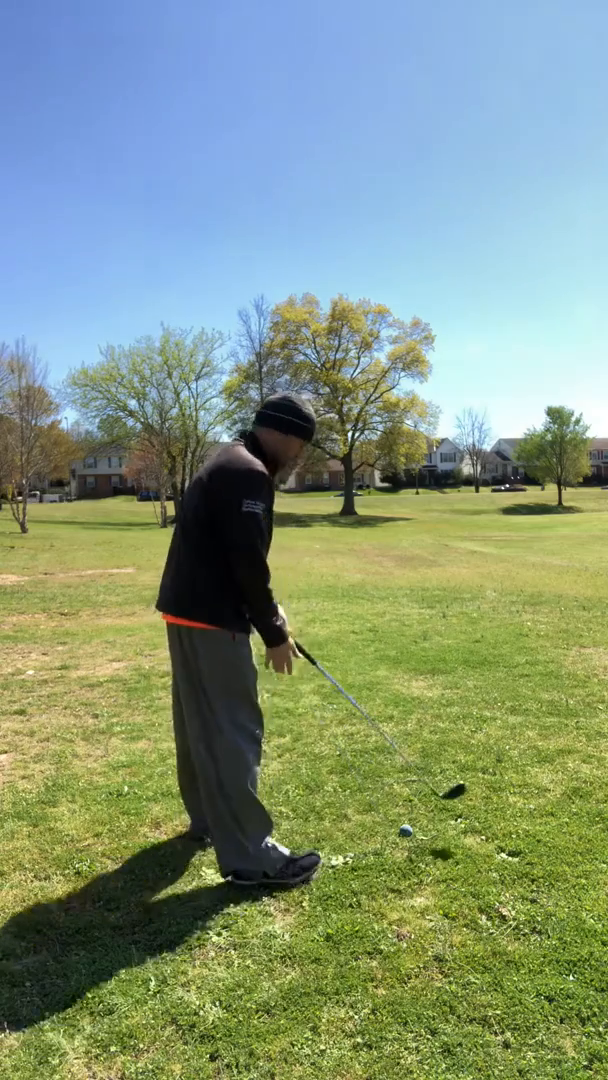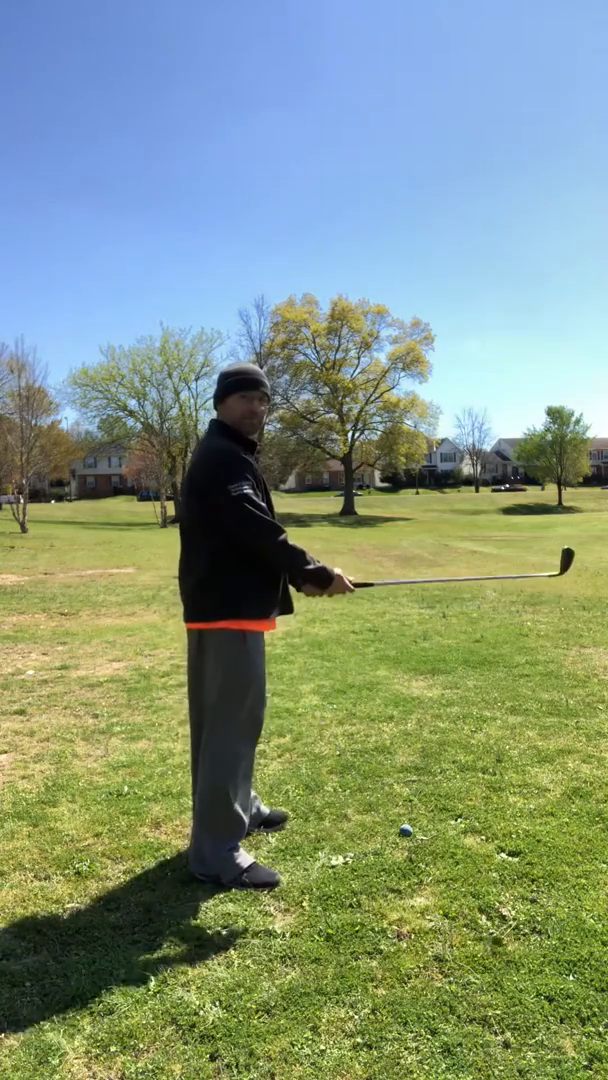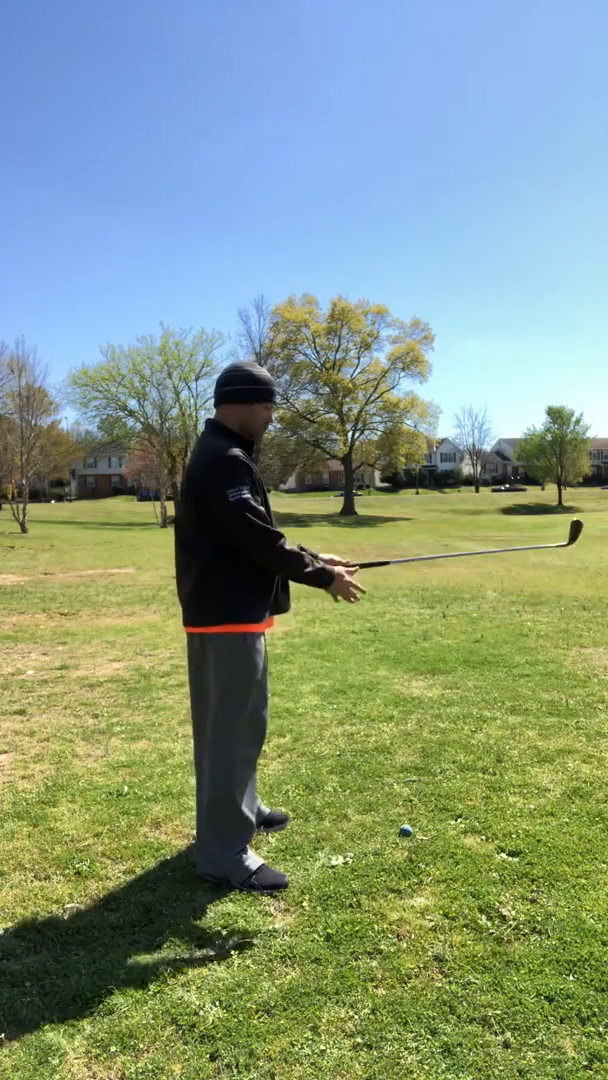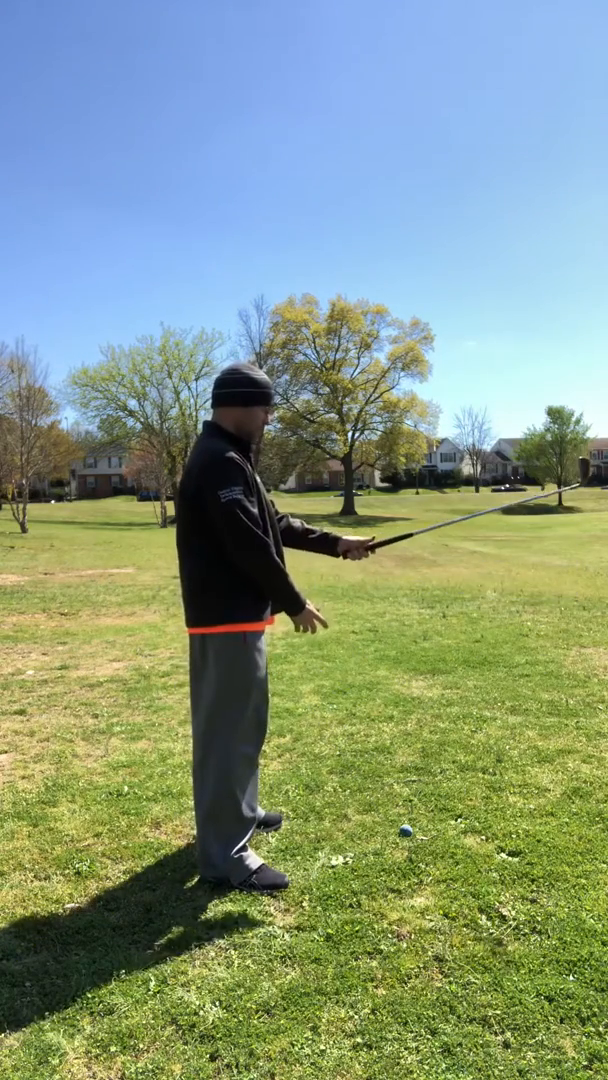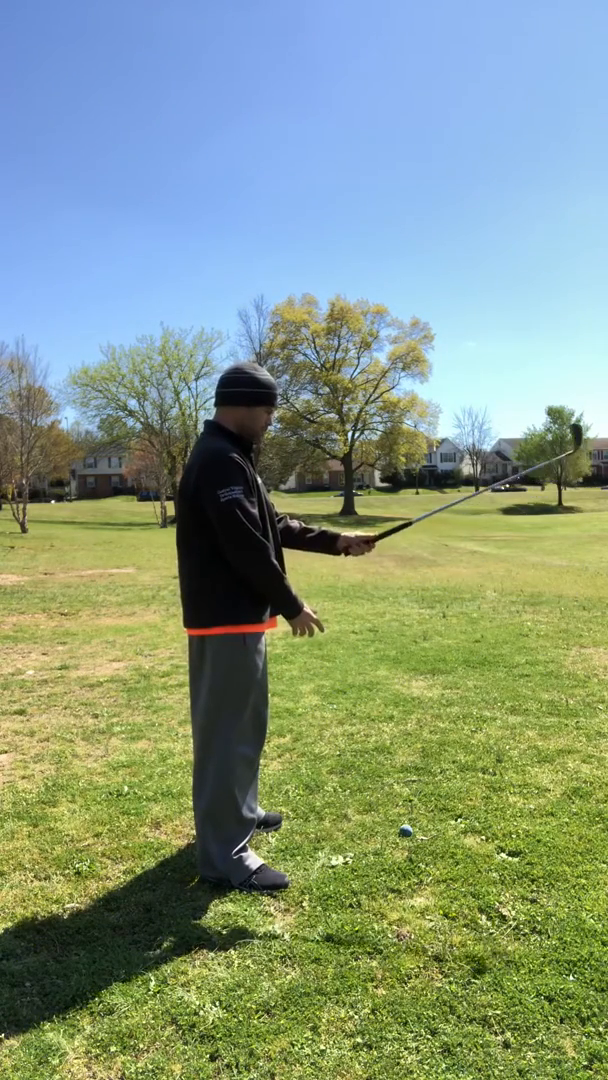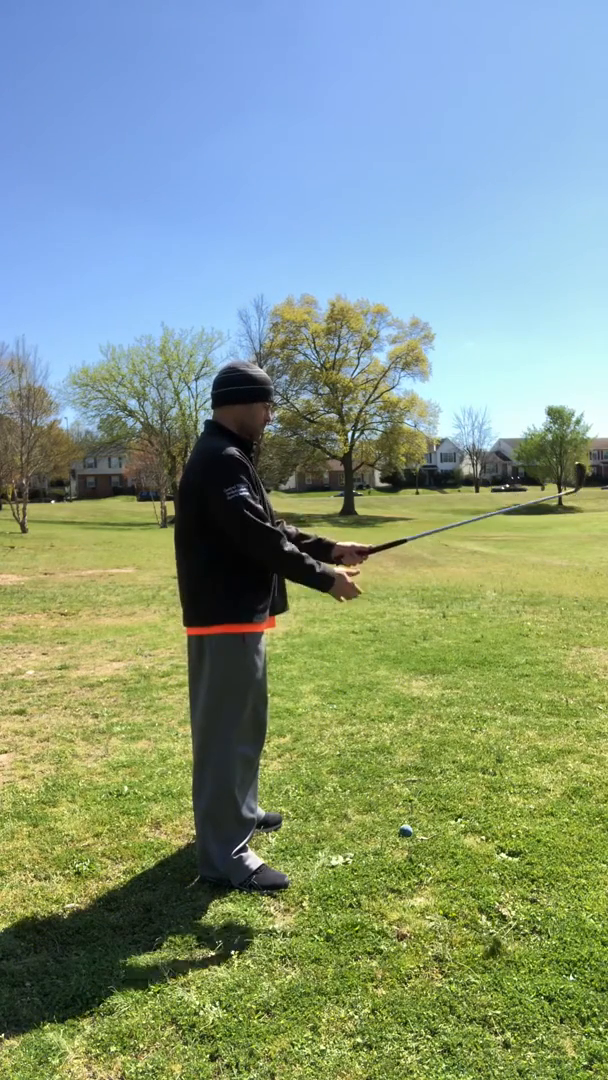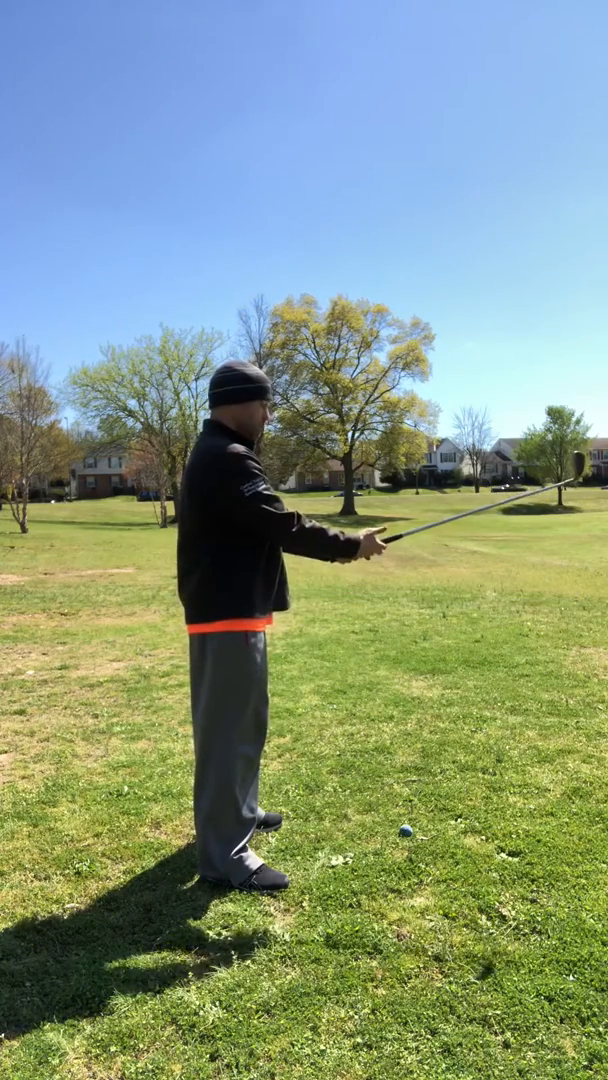
dt=0.7s
person 1, frame 1
left shoulder: (231, 463)
right shoulder: (249, 473)
right elbow: (246, 559)
left wrist: (270, 611)
right wrist: (274, 633)
left hip: (187, 608)
right hip: (211, 616)
left knee: (201, 721)
right knee: (234, 730)
left ankle: (208, 817)
right ankle: (250, 854)
person 1, frame 2
left shoulder: (232, 455)
right shoulder: (223, 457)
left elbow: (253, 538)
right elbow: (259, 535)
left wrist: (302, 575)
right wrist: (318, 573)
left hip: (232, 607)
right hip: (227, 613)
left knee: (237, 720)
right knee: (228, 726)
left ankle: (240, 808)
right ankle: (216, 852)
person 1, frame 3
left shoulder: (225, 456)
right shoulder: (224, 461)
left elbow: (256, 537)
right elbow: (258, 540)
left wrist: (312, 559)
right wrist: (322, 577)
left hip: (229, 610)
right hip: (229, 616)
left knee: (238, 723)
right knee: (234, 728)
left ankle: (241, 808)
right ankle: (224, 853)
person 1, frame 4
left shoulder: (226, 458)
right shoulder: (221, 462)
left elbow: (274, 524)
right elbow: (251, 547)
left wrist: (335, 543)
right wrist: (295, 603)
left hip: (234, 612)
right hip: (229, 617)
left knee: (240, 723)
right knee: (230, 728)
left ankle: (238, 812)
right ankle: (225, 853)
person 1, frame 5
left shoulder: (230, 458)
right shoulder: (219, 461)
left elbow: (273, 527)
right elbow: (248, 546)
left wrist: (335, 541)
right wrist: (292, 606)
left hip: (237, 615)
right hip: (228, 619)
left knee: (241, 724)
right knee: (228, 730)
left ankle: (237, 813)
right ankle: (224, 854)
person 1, frame 6
left shoulder: (226, 456)
right shoulder: (222, 461)
left elbow: (263, 530)
right elbow: (259, 539)
left wrist: (329, 550)
right wrist: (325, 576)
left hip: (237, 611)
right hip: (226, 617)
left knee: (242, 723)
right knee: (226, 731)
left ankle: (238, 813)
right ankle: (224, 854)
person 1, frame 7
left shoulder: (219, 454)
right shoulder: (228, 459)
left elbow: (265, 528)
right elbow: (280, 524)
left wrist: (338, 546)
right wrist: (350, 545)
left hip: (233, 609)
right hip: (226, 616)
left knee: (242, 722)
right knee: (227, 730)
left ankle: (238, 812)
right ankle: (224, 855)
